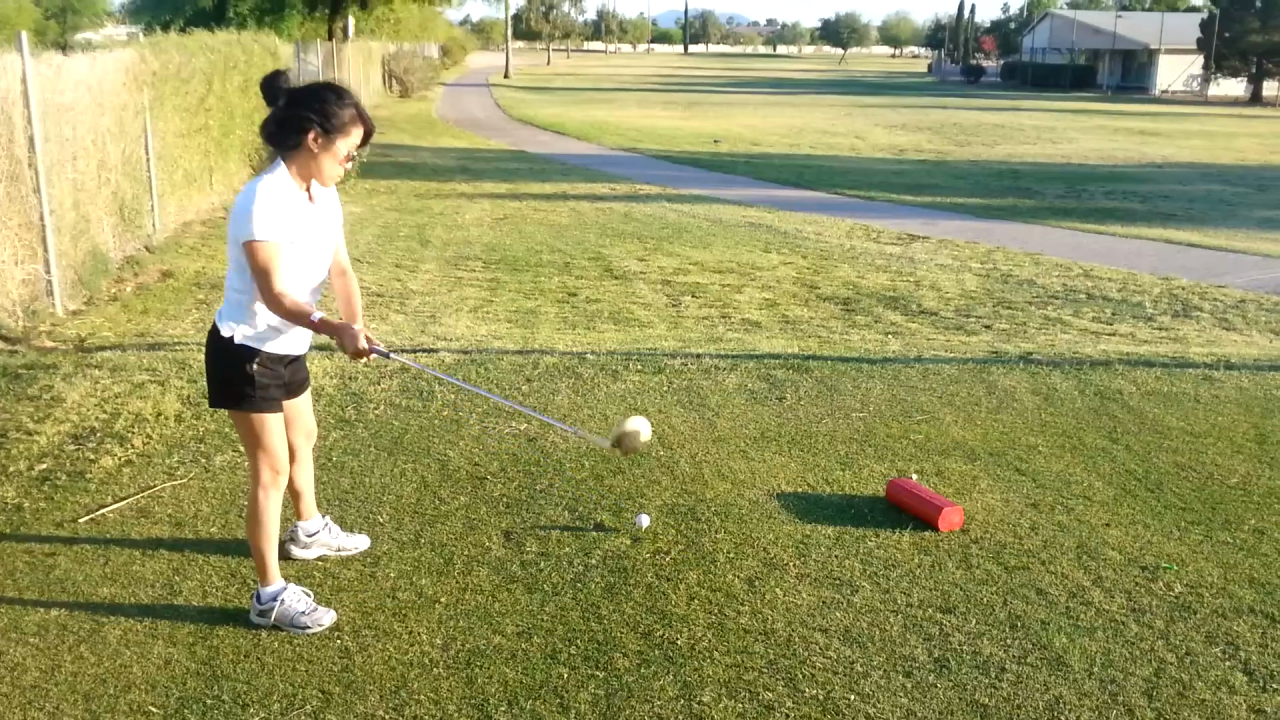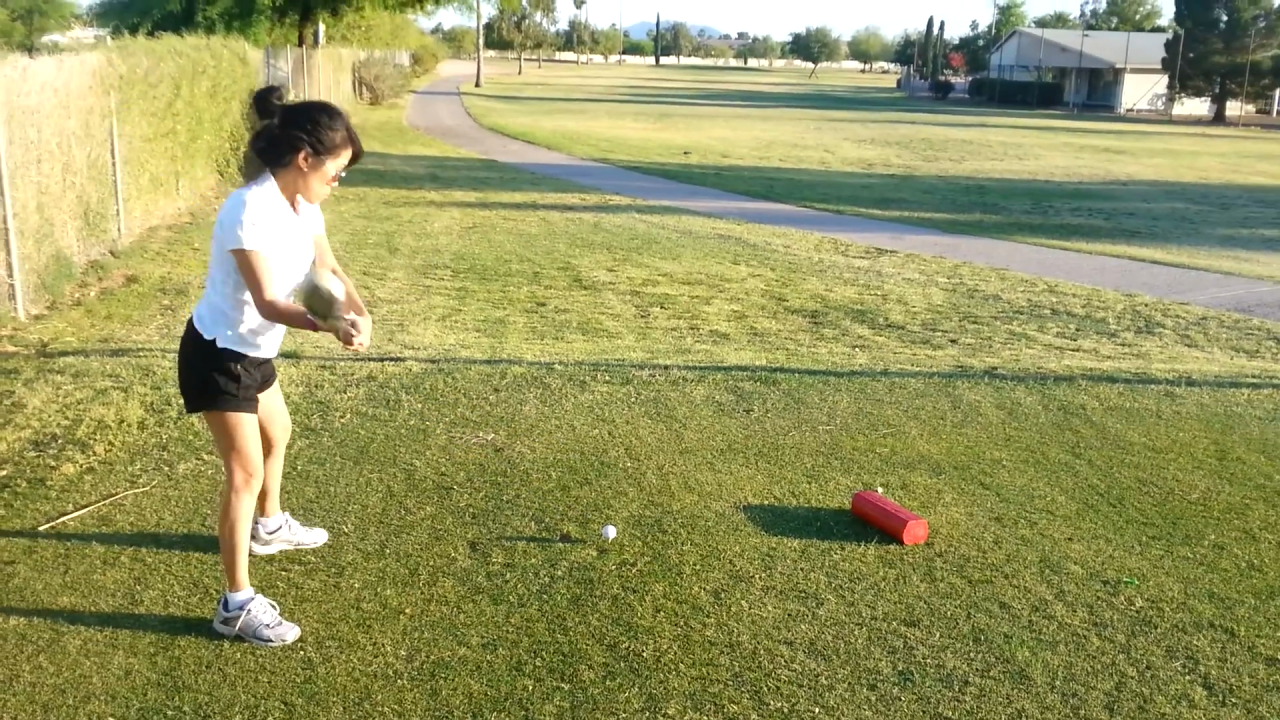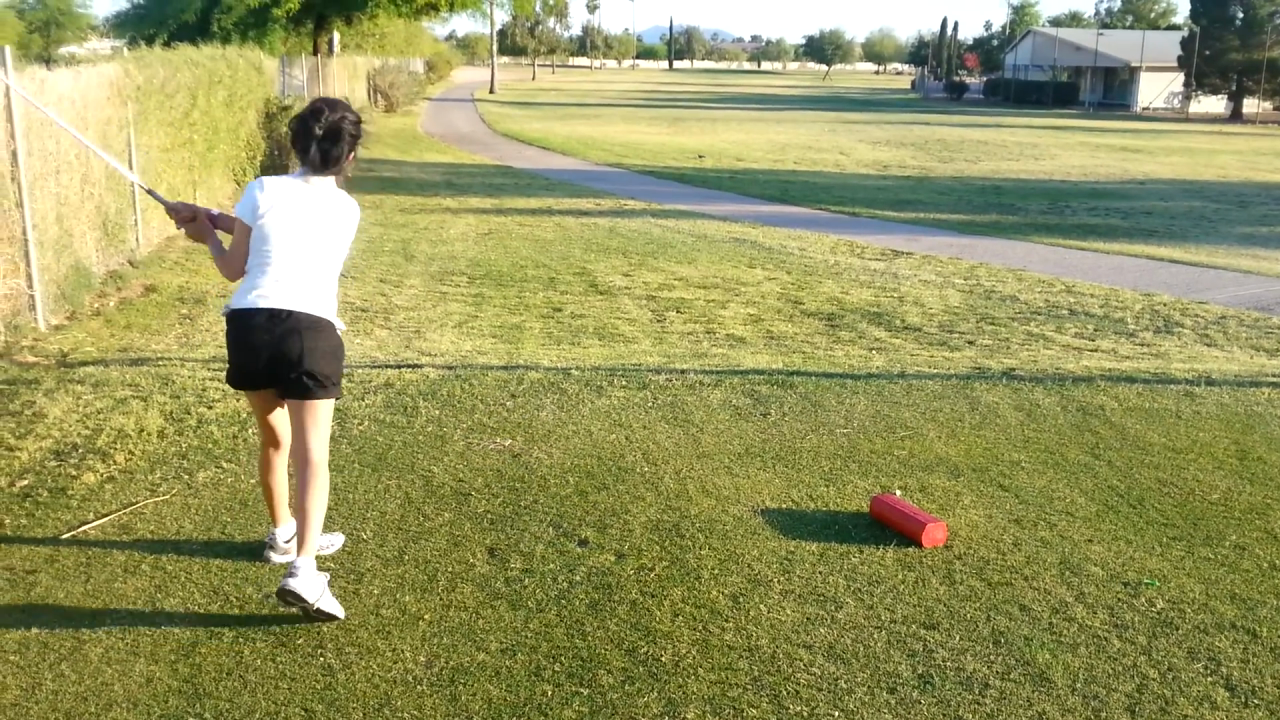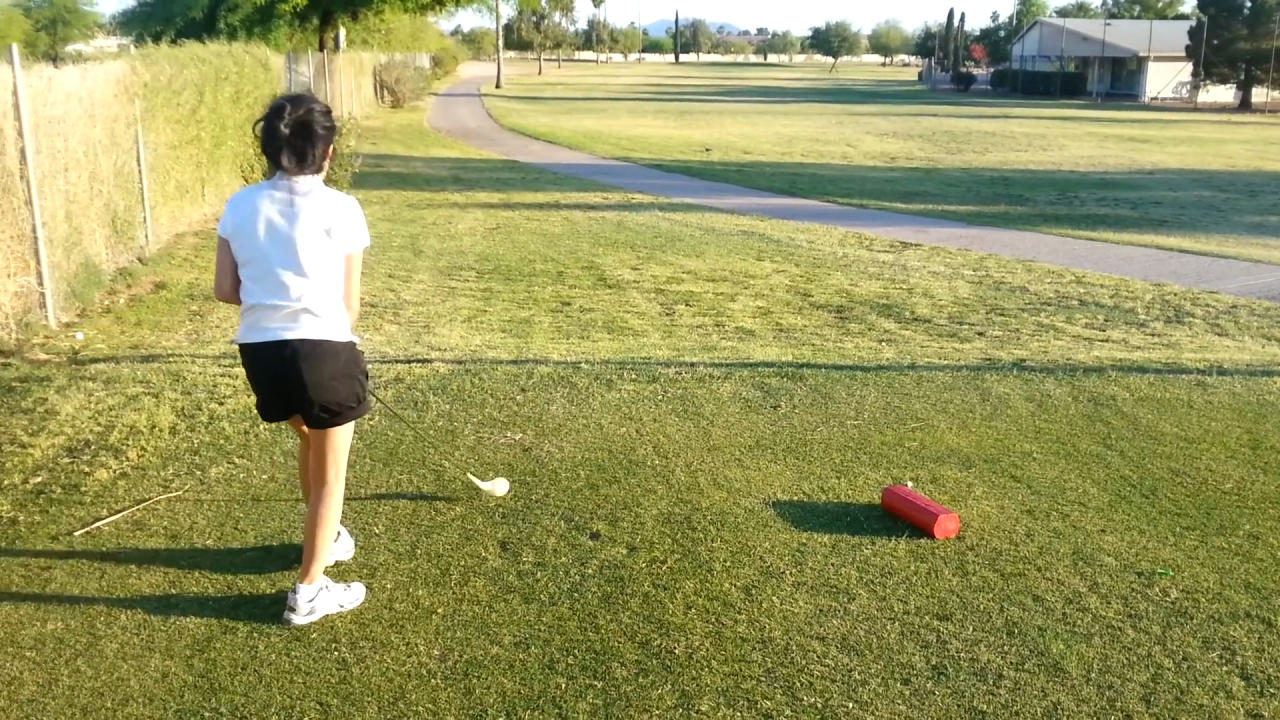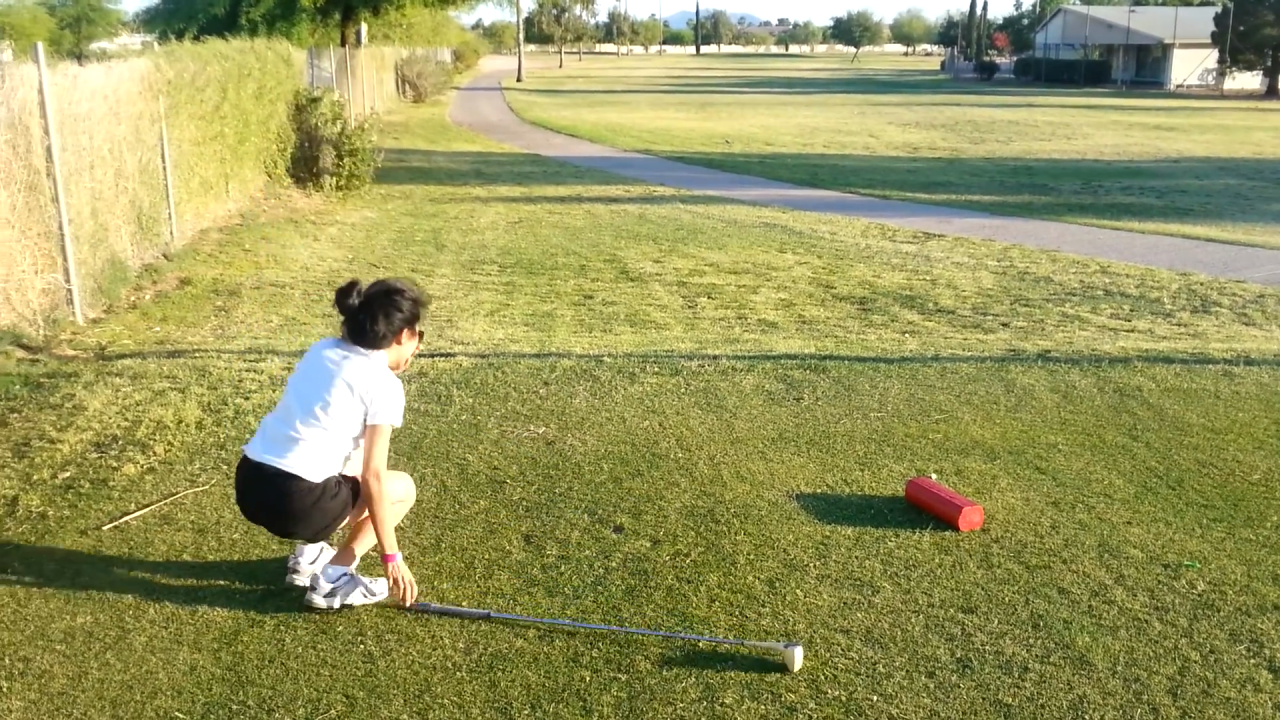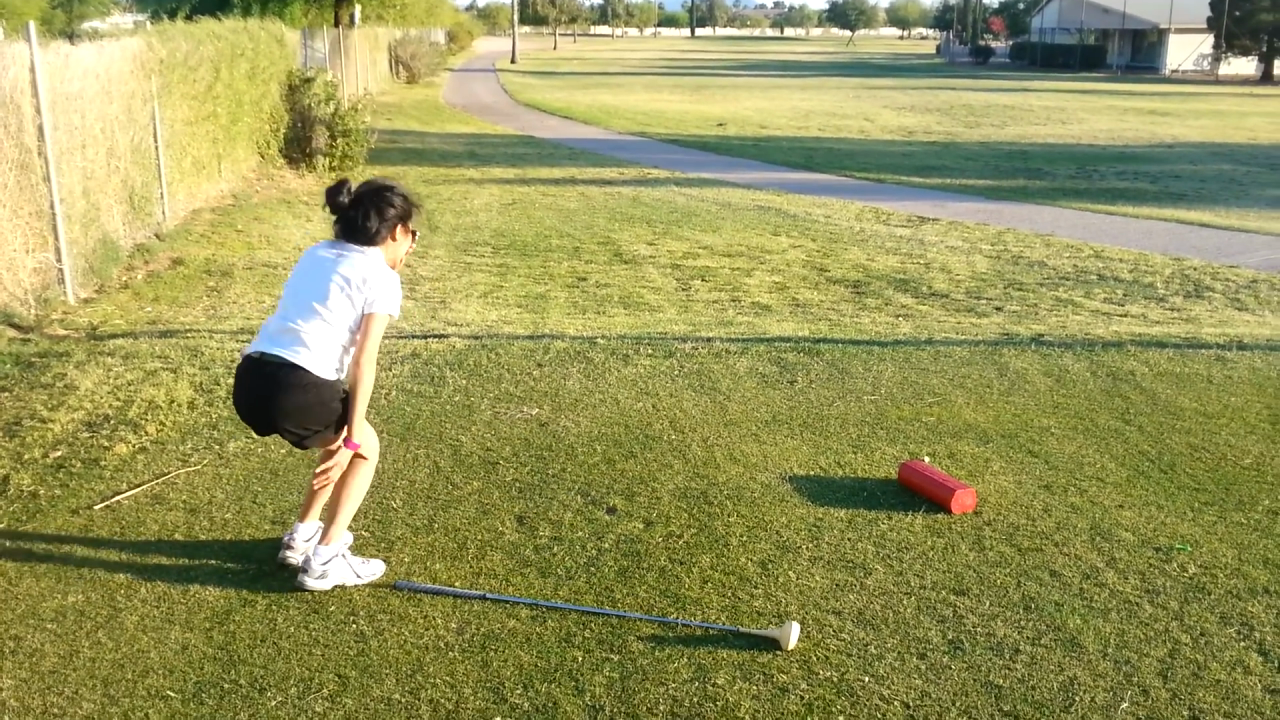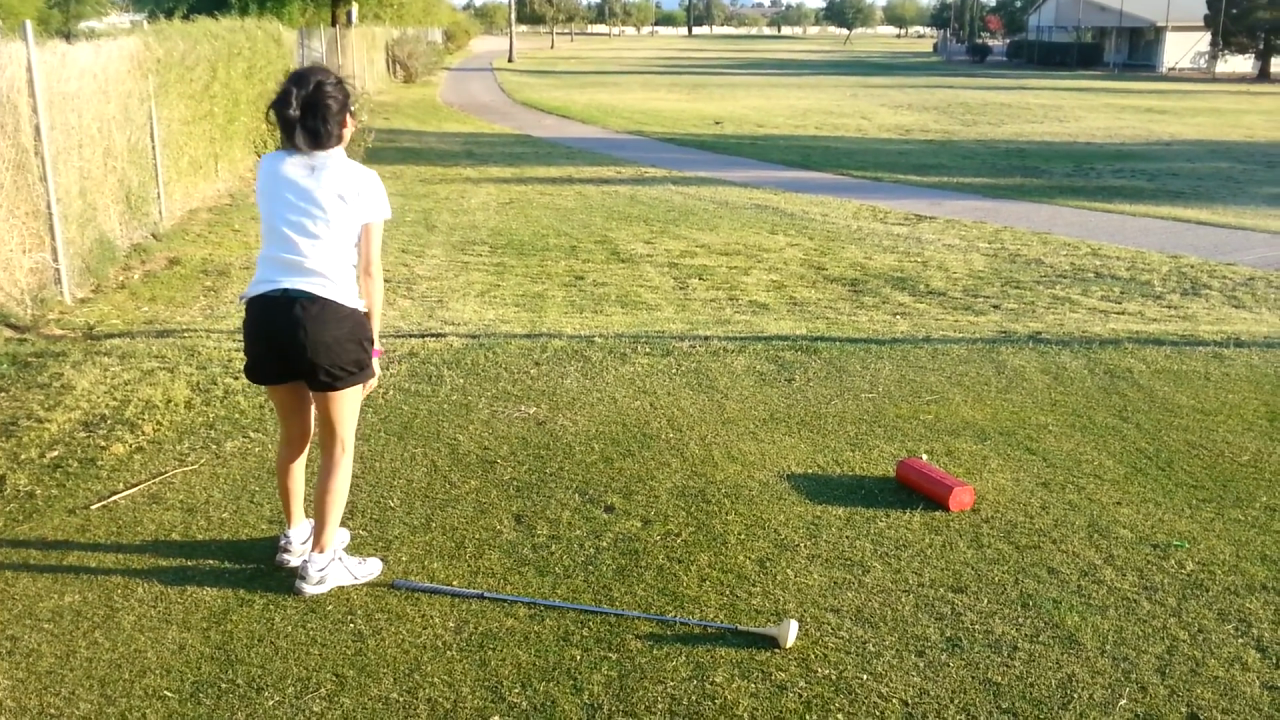
dt=0.7s
person 1, frame 1
left shoulder: (322, 195)
right shoulder: (263, 199)
left elbow: (340, 268)
right elbow: (273, 295)
left wrist: (355, 322)
right wrist: (330, 328)
left hip: (284, 348)
right hip: (246, 351)
left knee: (302, 439)
right knee: (271, 469)
left ankle: (309, 529)
right ankle: (270, 594)
person 1, frame 2
left shoulder: (301, 207)
right shoulder: (252, 212)
left elbow: (330, 272)
right elbow: (267, 301)
left wrist: (356, 312)
right wrist: (328, 326)
left hip: (250, 350)
right hip: (221, 353)
left knee: (277, 436)
right knee: (244, 469)
left ankle: (268, 525)
right ankle: (238, 602)
person 1, frame 3
left shoulder: (264, 190)
right shoulder: (347, 210)
left elbow: (235, 268)
left wrist: (206, 232)
right wrist: (211, 218)
left hip: (250, 324)
right hip: (312, 331)
left knee: (276, 437)
right knee: (312, 454)
left ankle: (286, 536)
right ankle: (304, 568)
person 1, frame 4
left shoulder: (240, 205)
right shoulder: (340, 209)
left elbow: (224, 291)
right elbow: (349, 302)
left hip: (260, 353)
right hip: (323, 352)
left knee: (311, 442)
right knee: (330, 475)
left ankle: (323, 540)
right ankle: (308, 592)
person 1, frame 5
left shoulder: (321, 351)
right shoulder: (384, 384)
right elbow: (373, 476)
right wrist: (392, 558)
left hip: (251, 482)
right hip: (294, 498)
left knee: (355, 461)
right knee: (400, 489)
left ankle: (308, 555)
right ankle: (334, 577)
person 1, frame 6
left shoulder: (316, 255)
right shoulder: (382, 277)
right elbow: (363, 359)
right wrist: (352, 436)
left hip: (250, 379)
right hip: (298, 387)
left knee: (337, 443)
right knee: (365, 448)
left ankle: (302, 536)
right ankle: (324, 559)
person 1, frame 7
left shoulder: (268, 170)
right shoulder: (361, 180)
right elbow: (369, 272)
right wrist: (374, 346)
left hip: (266, 314)
right hip: (329, 318)
left knee: (294, 435)
right knee: (338, 447)
left ankle: (296, 537)
right ankle: (321, 562)
